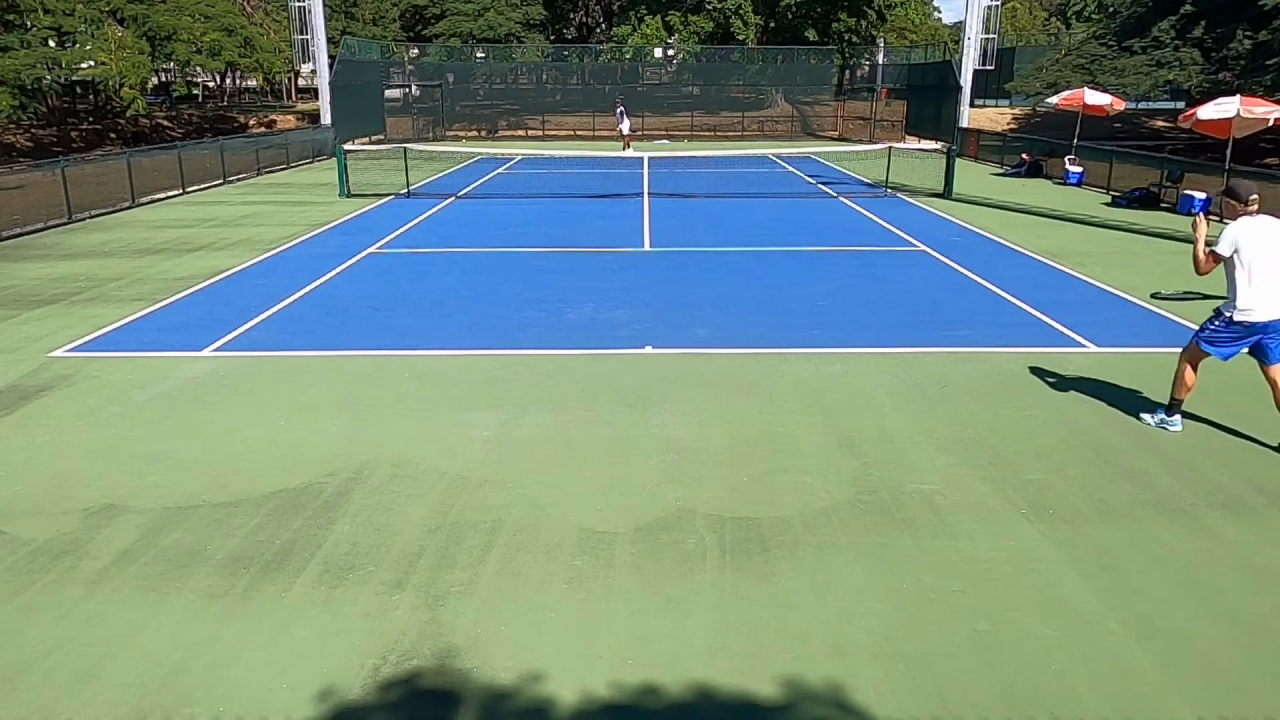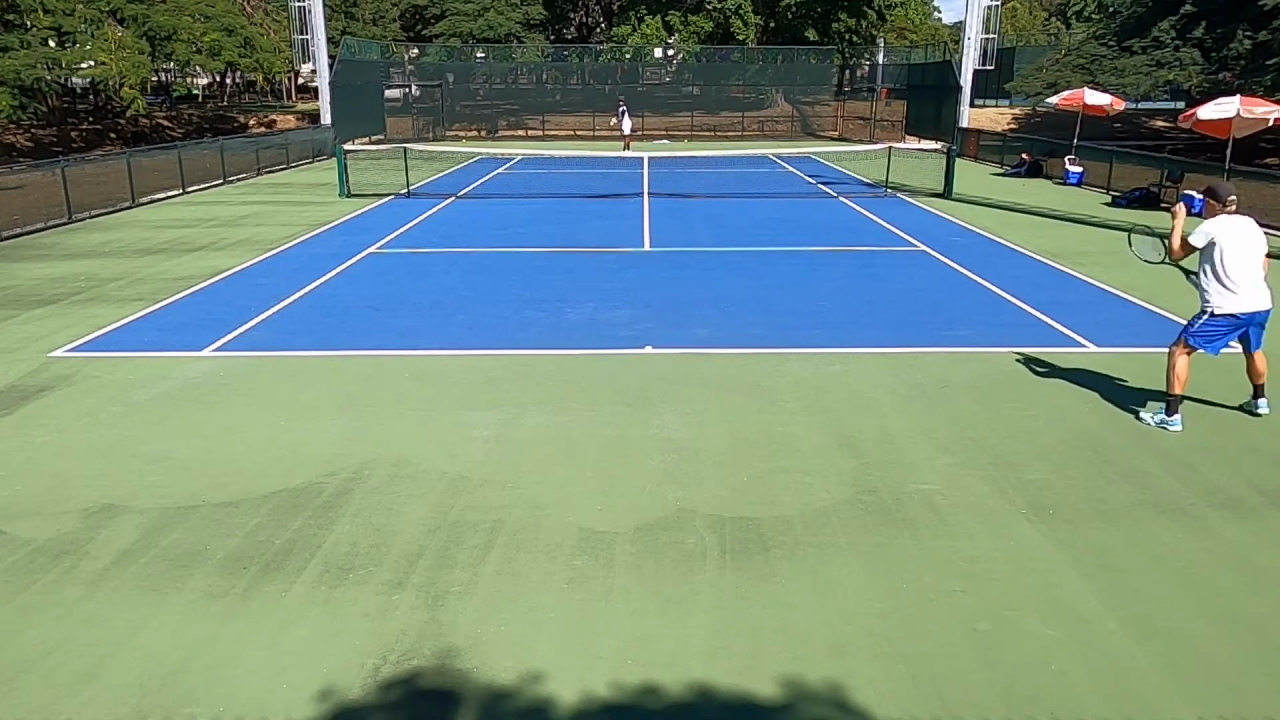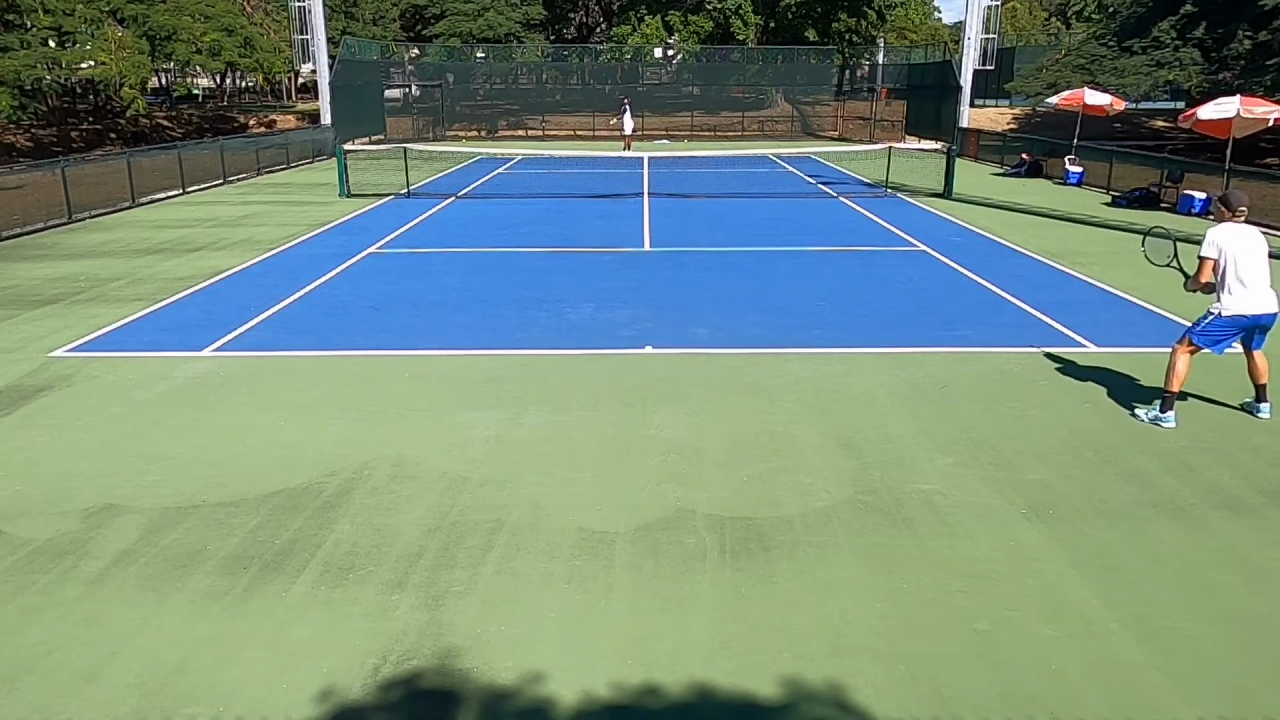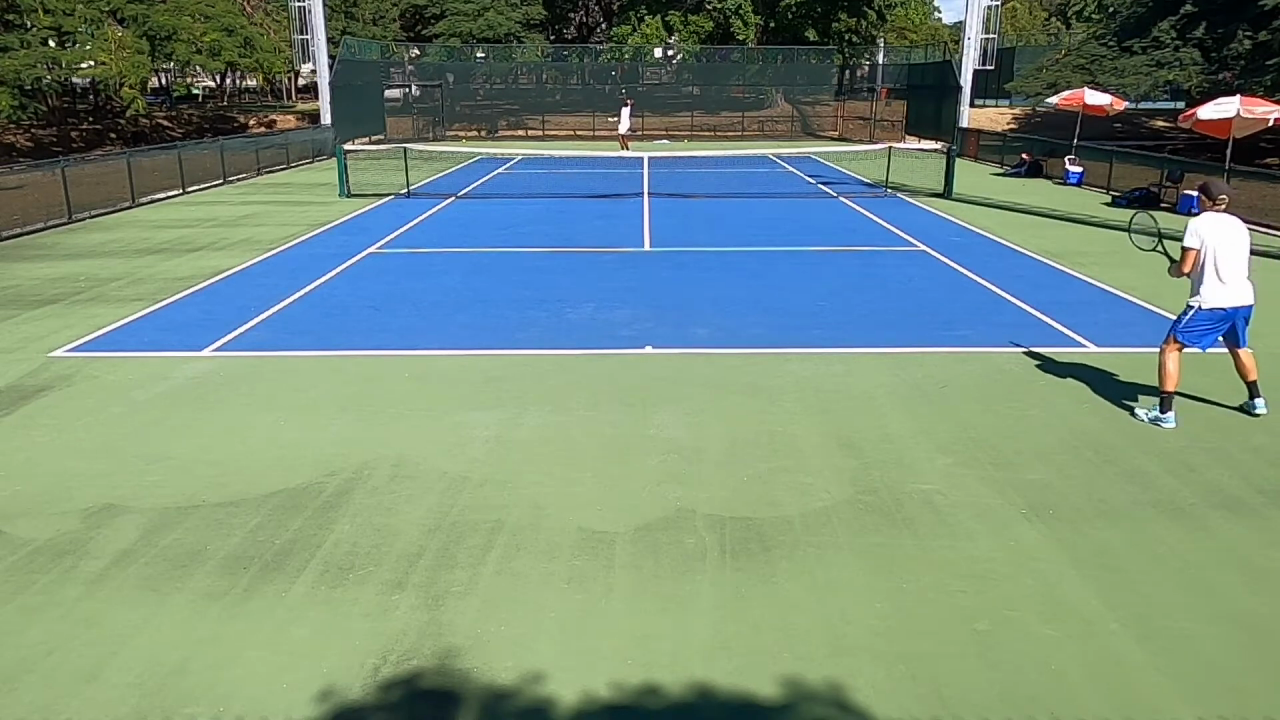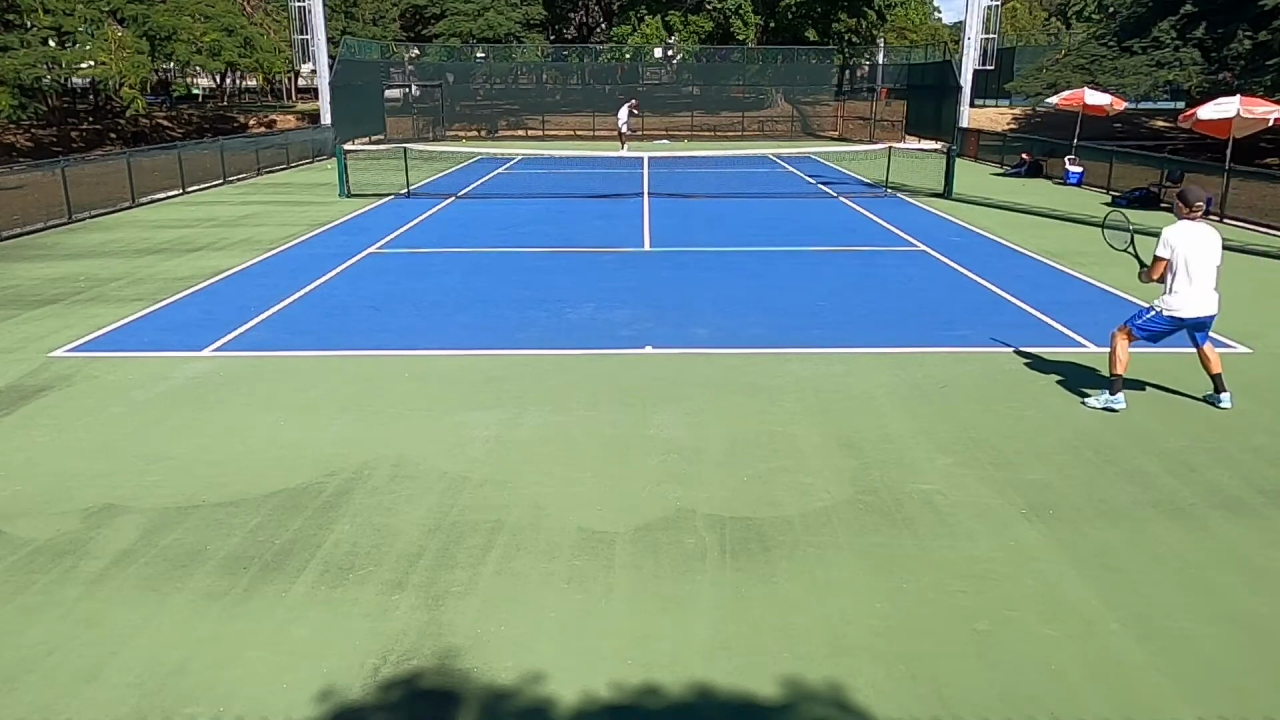
dt=0.5s
person 1, frame 1
left shoulder: (1236, 229)
left elbow: (1202, 268)
left wrist: (1199, 237)
left hip: (1243, 314)
left knee: (1190, 357)
left ankle: (1172, 416)
person 1, frame 2
left shoulder: (1212, 226)
right shoulder: (1251, 225)
left elbow: (1175, 254)
right elbow: (1262, 267)
left wrist: (1178, 221)
left hip: (1226, 309)
right hip: (1261, 305)
left knee: (1179, 351)
right knee: (1253, 350)
left ankle: (1171, 415)
right ankle: (1259, 399)
person 1, frame 3
left shoulder: (1216, 234)
right shoulder: (1257, 235)
left elbow: (1202, 278)
left wrist: (1189, 284)
right wrist: (1215, 286)
left hip: (1235, 310)
right hip: (1268, 308)
left knee: (1182, 350)
right knee: (1252, 349)
left ankle: (1165, 411)
right ankle: (1262, 403)
person 1, frame 4
left shoulder: (1198, 224)
right shoulder: (1239, 226)
left elbow: (1183, 268)
left wrist: (1173, 270)
right wrist: (1193, 270)
left hip: (1211, 303)
right hip: (1243, 300)
left knee: (1170, 349)
right knee: (1238, 348)
left ankle: (1165, 412)
right ankle: (1256, 400)
person 1, frame 5
left shoulder: (1172, 232)
right shoulder: (1214, 235)
left elbow: (1154, 274)
left wrist: (1143, 274)
left hip: (1175, 308)
right hip: (1207, 308)
left knee: (1120, 336)
right knee: (1202, 343)
left ankle: (1115, 395)
right ankle: (1222, 394)
